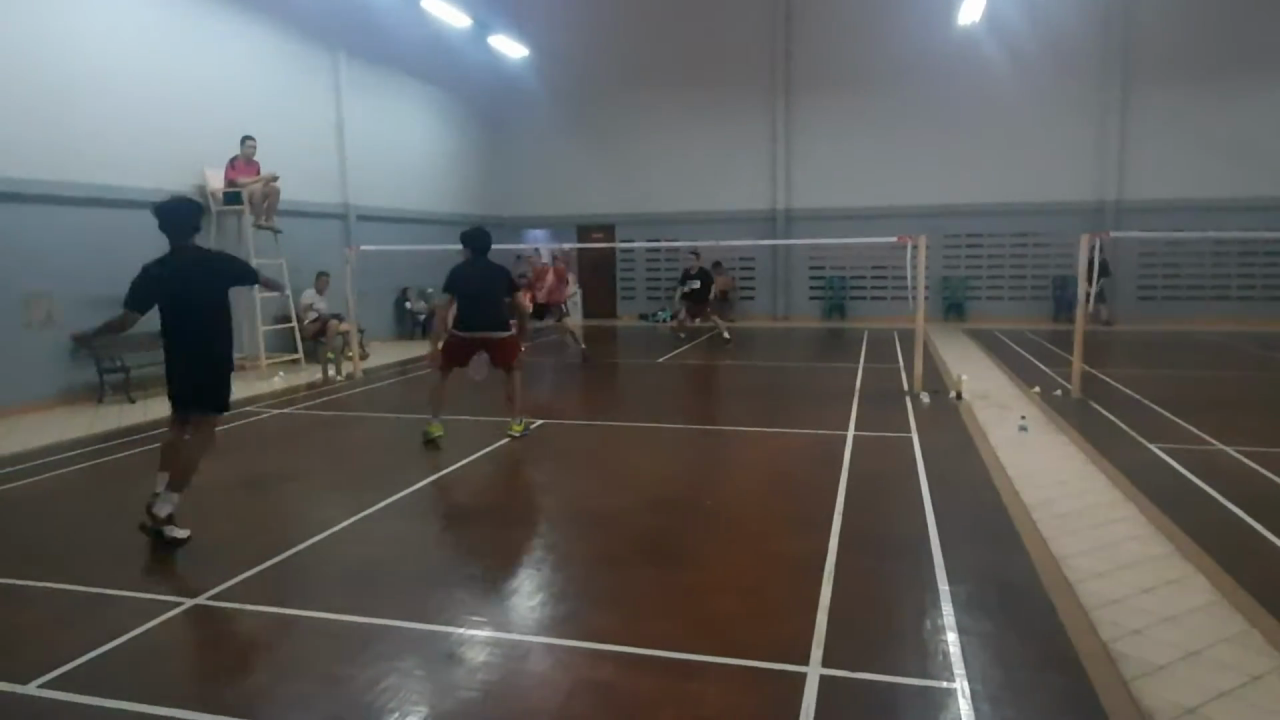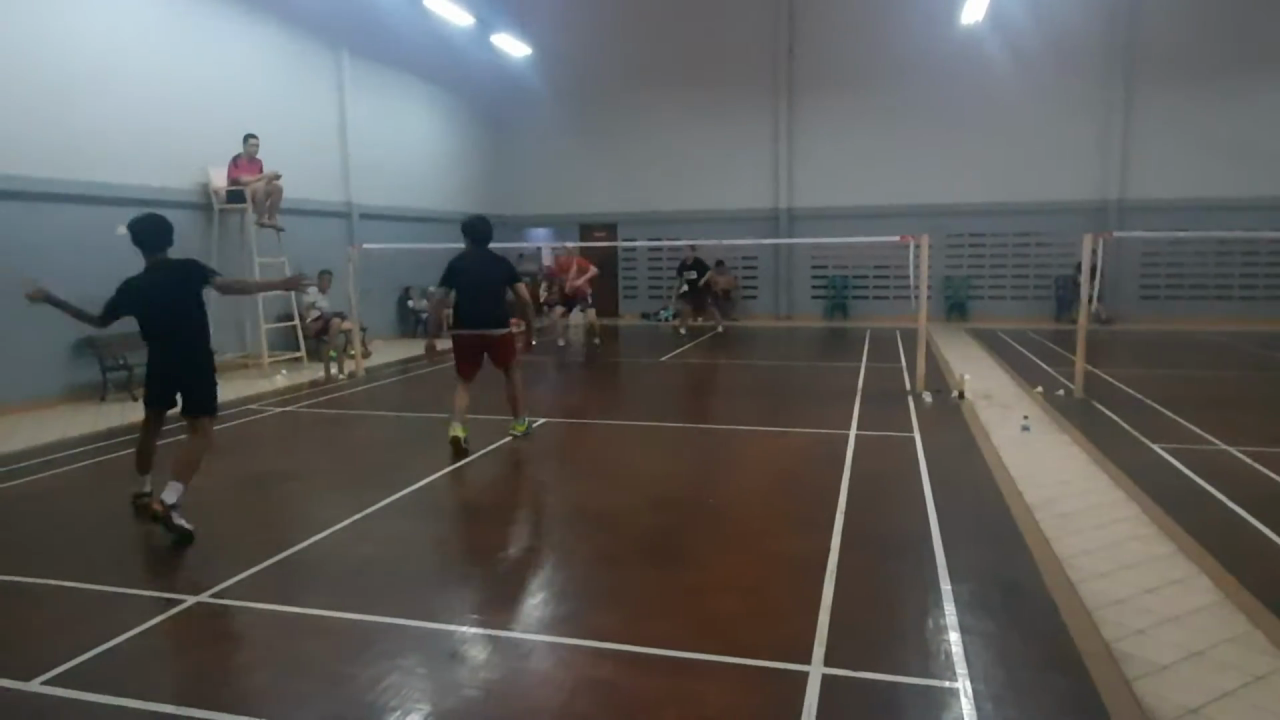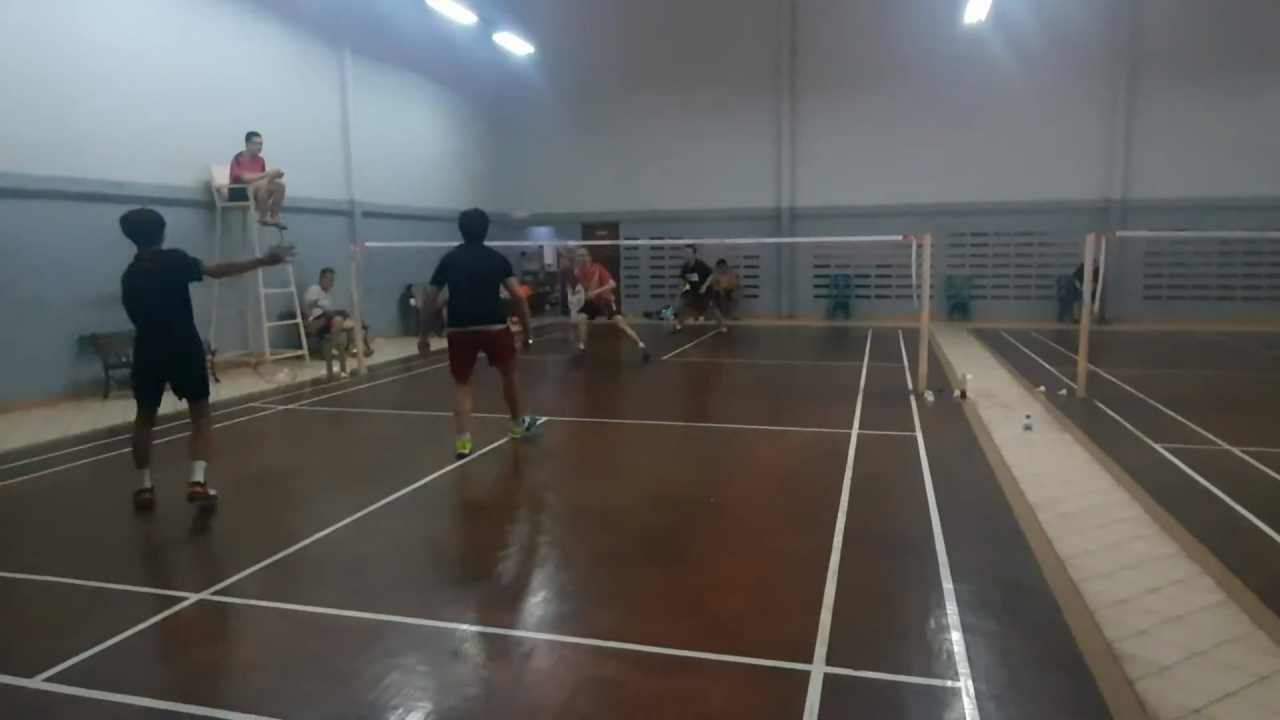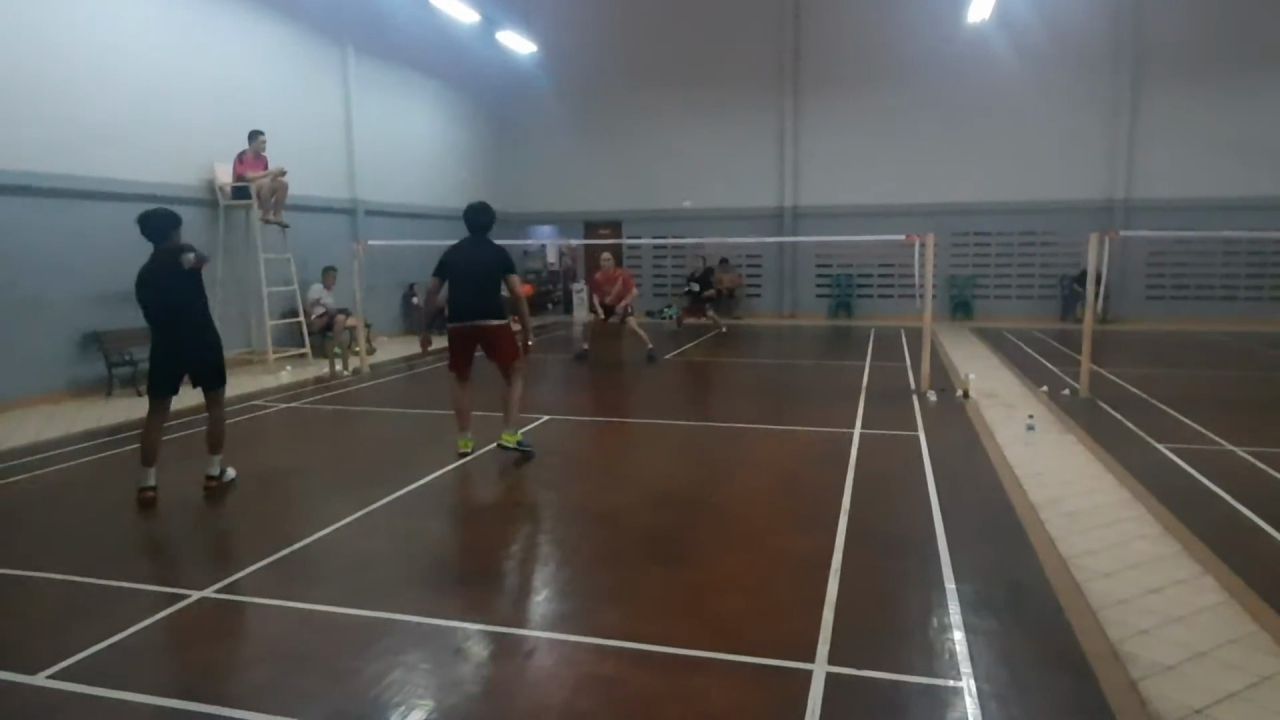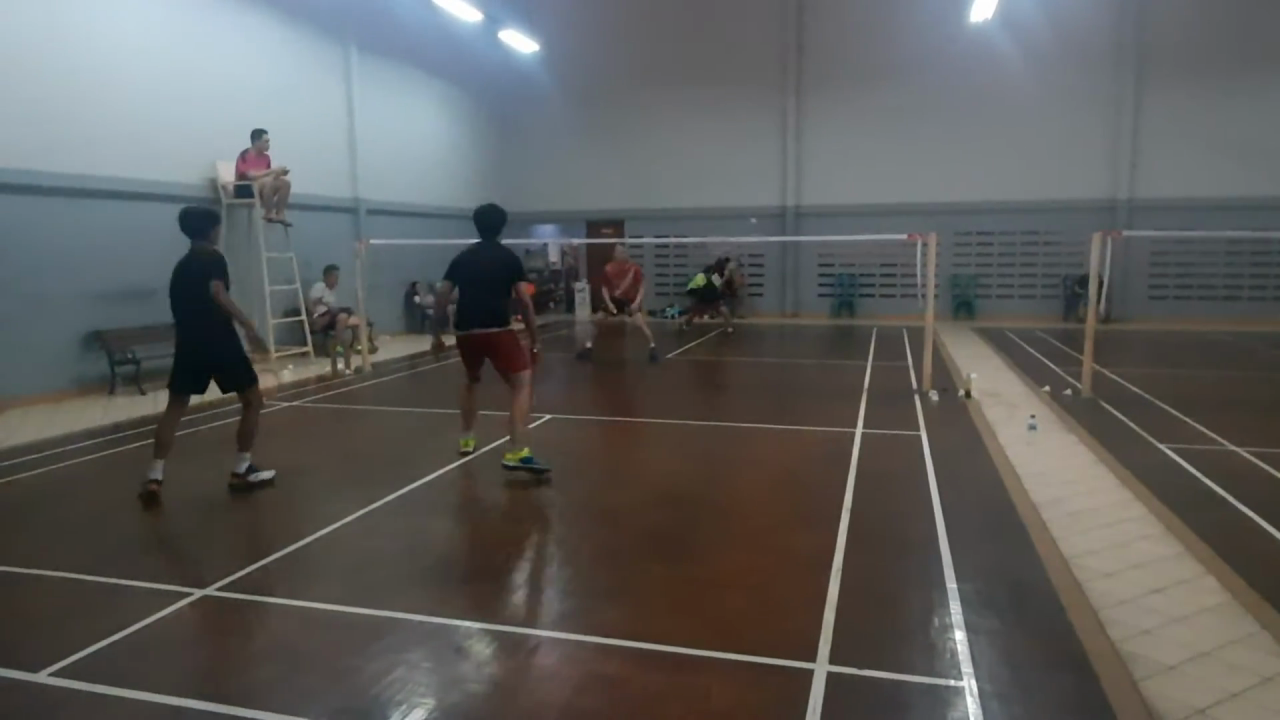
dt=0.2s
person 1, frame 1
left shoulder: (154, 272)
right shoulder: (219, 263)
left elbow: (125, 322)
right elbow: (265, 282)
left wrist: (87, 336)
right wrist: (278, 284)
left hip: (179, 360)
right hip: (214, 360)
left knee: (180, 426)
right knee: (202, 433)
left ankle: (162, 495)
right ankle: (161, 513)
person 1, frame 2
left shoulder: (133, 286)
right shoulder: (189, 269)
left elbow: (100, 321)
right elbow: (226, 285)
left wrist: (52, 300)
right wrist: (285, 283)
left hip: (161, 365)
right hip: (196, 365)
left knee: (152, 424)
right knee: (201, 434)
left ankle: (146, 492)
right ankle: (164, 502)
person 1, frame 3
left shoulder: (129, 277)
right shoulder: (172, 259)
right elbow: (214, 271)
right wrist: (264, 261)
left hip: (147, 356)
right hip: (186, 350)
left knee: (145, 419)
right knee: (201, 416)
left ankle: (144, 488)
right ankle: (198, 481)
person 1, frame 4
left shoulder: (144, 274)
right shoulder: (180, 253)
right elbow: (189, 260)
right wrist: (196, 259)
left hip: (165, 347)
right hip: (201, 341)
left knee: (156, 415)
right knee: (215, 404)
left ankle: (148, 484)
right ankle: (214, 473)
person 1, frame 5
left shoulder: (180, 267)
right shoulder: (213, 259)
right elbow: (218, 293)
right wrist: (248, 325)
left hip: (189, 346)
right hip: (220, 343)
left knee: (174, 410)
right knee: (253, 400)
left ankle: (154, 479)
right ankle: (242, 470)
person 2, frame 1
left shoulder: (458, 271)
right shoulder: (502, 272)
left elbow: (443, 308)
right elbow: (522, 310)
left wrist: (435, 344)
right wrist: (520, 339)
left hip: (464, 332)
right hip: (499, 332)
left knee: (442, 372)
right knee: (512, 370)
left ankle: (435, 425)
right ankle: (516, 423)
person 2, frame 2
left shoulder: (456, 263)
right shoulder: (503, 263)
left elbow: (439, 301)
right elbow: (526, 300)
left wrist: (432, 336)
right wrist: (530, 332)
left hip: (464, 330)
right hip: (498, 329)
left knee: (464, 381)
right knee: (512, 372)
left ankle: (457, 428)
right ankle: (519, 423)
person 2, frame 3
left shoulder: (449, 259)
right shoulder: (496, 258)
left elbow: (430, 299)
right elbow: (518, 296)
left wrist: (423, 334)
right wrist: (528, 331)
left hip: (459, 328)
right hip: (494, 326)
left knee: (462, 382)
right knee: (509, 372)
left ankle: (463, 440)
right ankle: (518, 424)
person 2, frame 4
left shoulder: (451, 253)
right shoulder: (499, 253)
left elbow: (431, 292)
right elbow: (518, 295)
left wrist: (425, 329)
right wrist: (528, 333)
left hip: (458, 324)
right hip: (493, 322)
left knee: (462, 380)
right knee: (514, 375)
left ankle: (464, 440)
right ankle: (510, 435)
person 2, frame 5
left shoulder: (463, 257)
right shoulder: (509, 258)
left elbow: (441, 296)
right elbow: (525, 302)
left wrist: (437, 333)
right wrist: (534, 340)
left hip: (465, 330)
right hip: (496, 330)
left knee: (471, 381)
right knee: (522, 386)
left ankle: (467, 442)
right ankle: (517, 453)
